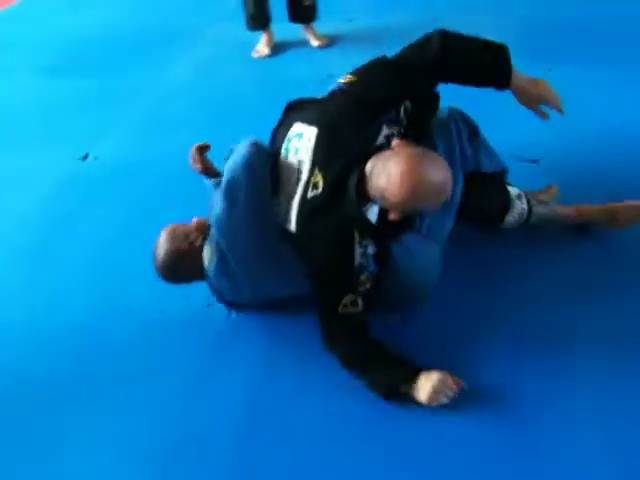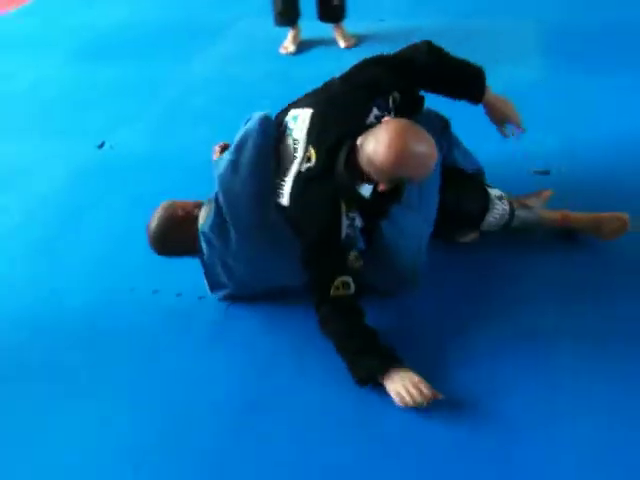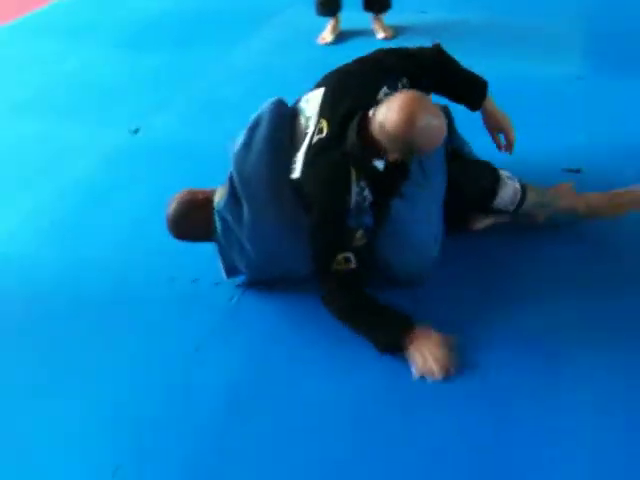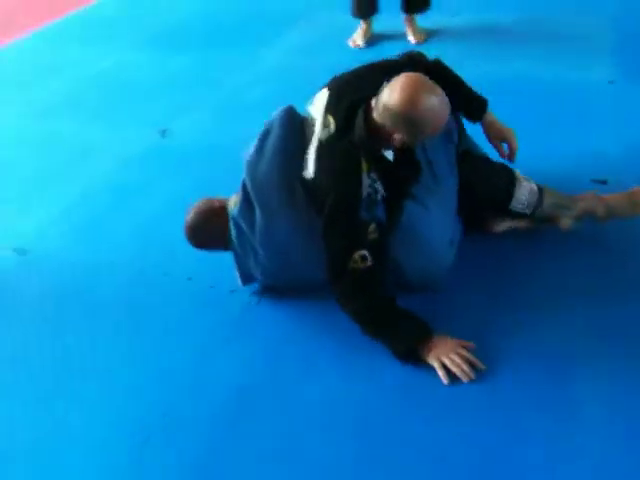
dt=0.2s
person 1, frame 1
left shoulder: (348, 118)
right shoulder: (344, 245)
left elbow: (436, 50)
right elbow: (344, 332)
left wrist: (513, 81)
right wrist: (411, 381)
person 1, frame 2
left shoulder: (353, 97)
right shoulder: (331, 220)
left elbow: (422, 60)
right elbow: (336, 312)
left wrist: (486, 96)
right wrist: (386, 373)
person 1, frame 3
left shoulder: (368, 79)
right shoulder: (340, 195)
left elbow: (430, 62)
right elbow: (340, 288)
left wrist: (485, 104)
right wrist: (406, 336)
person 1, frame 4
left shoulder: (368, 83)
right shoulder: (352, 191)
left elbow: (430, 73)
right elbow: (356, 289)
left wrist: (485, 117)
right wrist: (422, 342)
